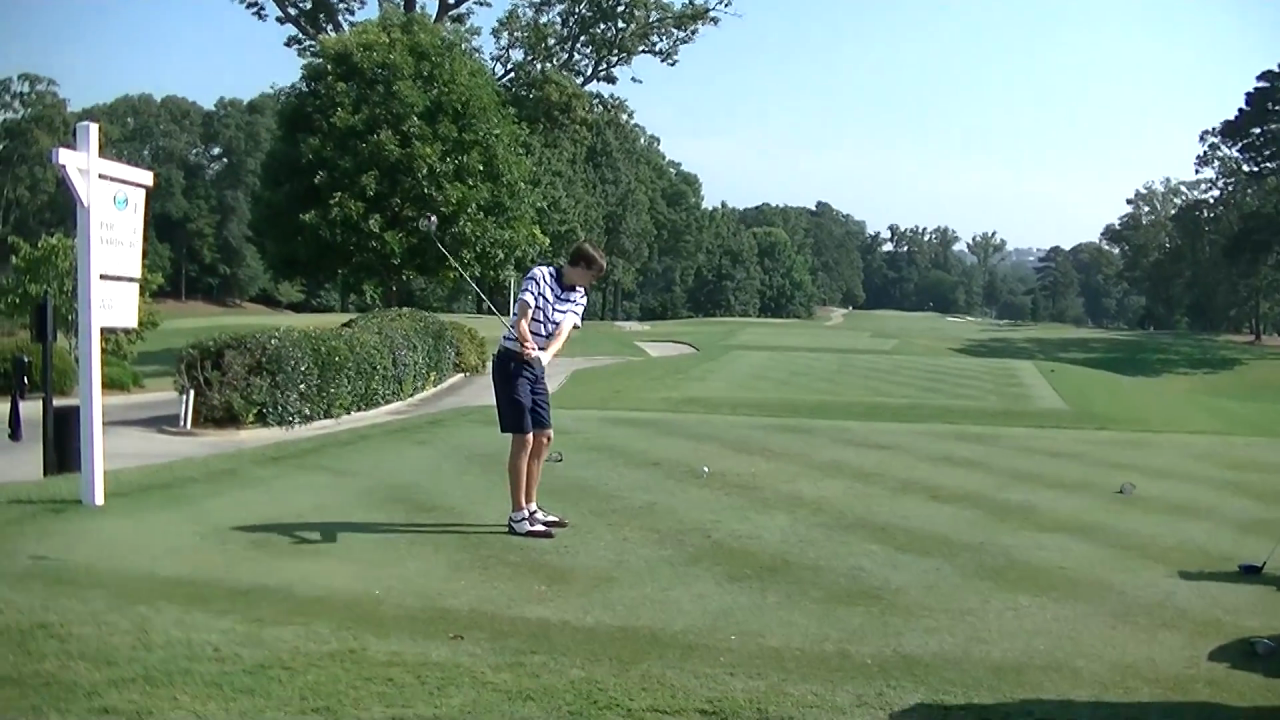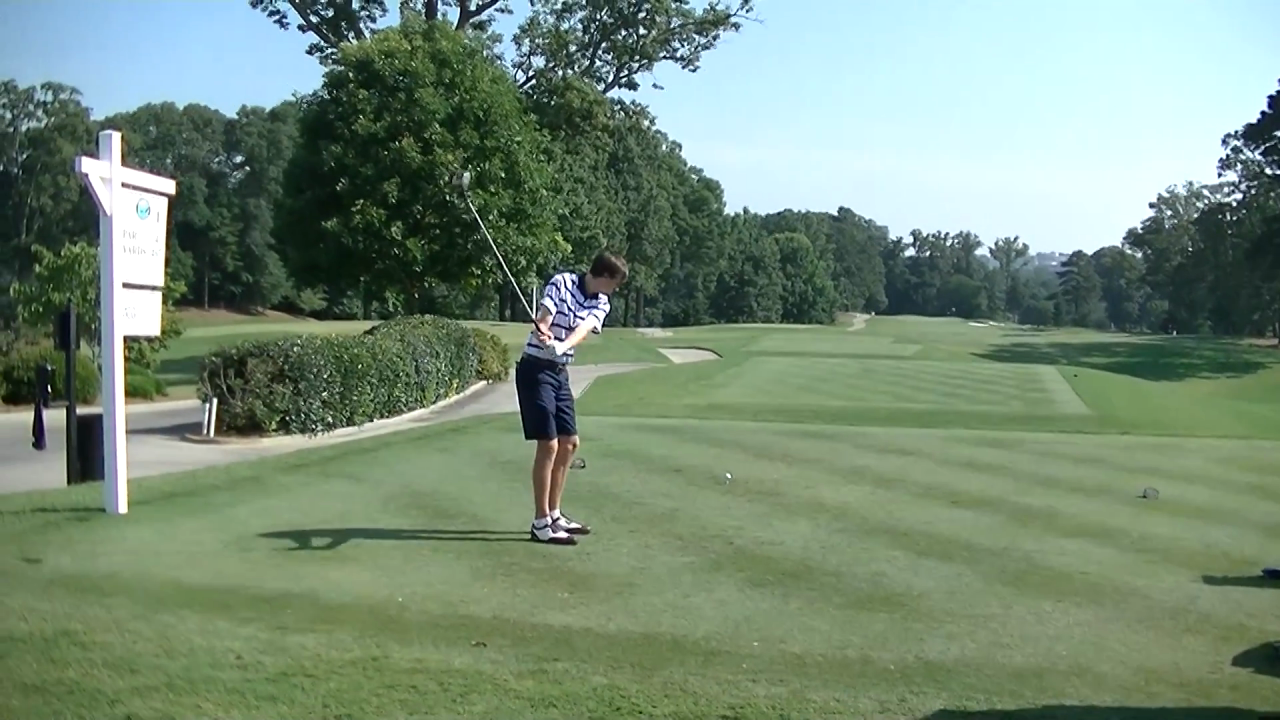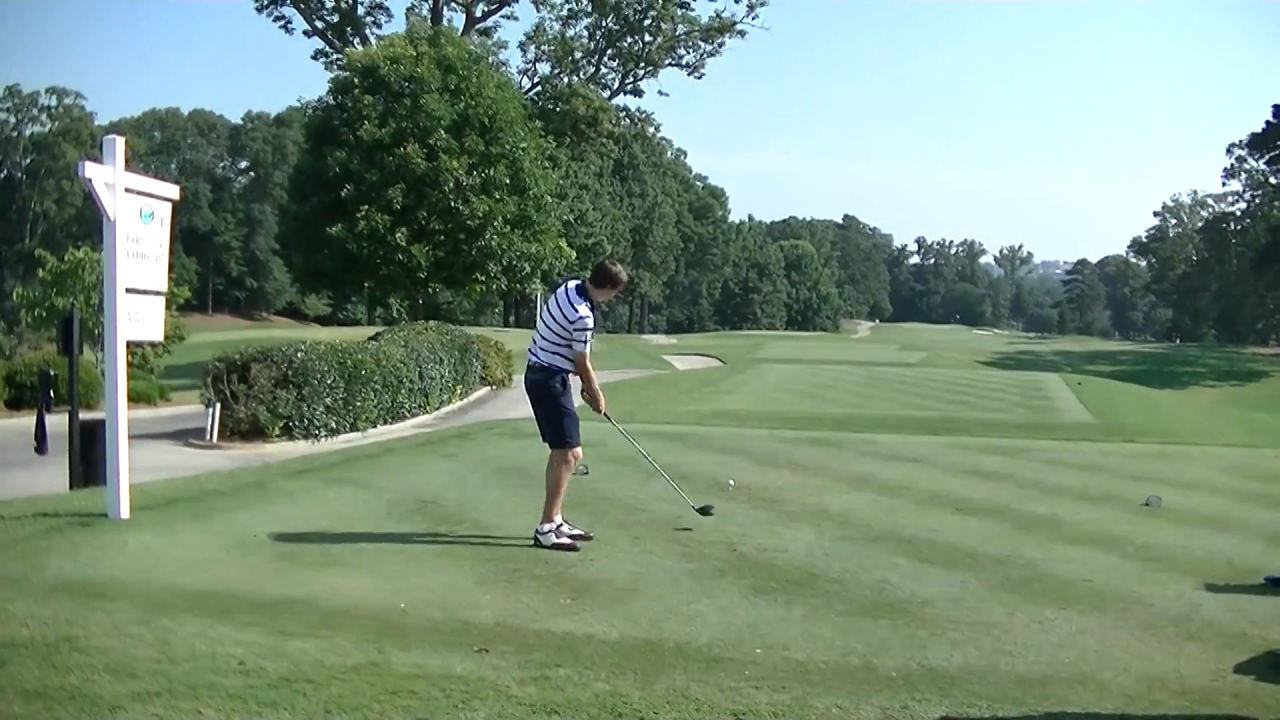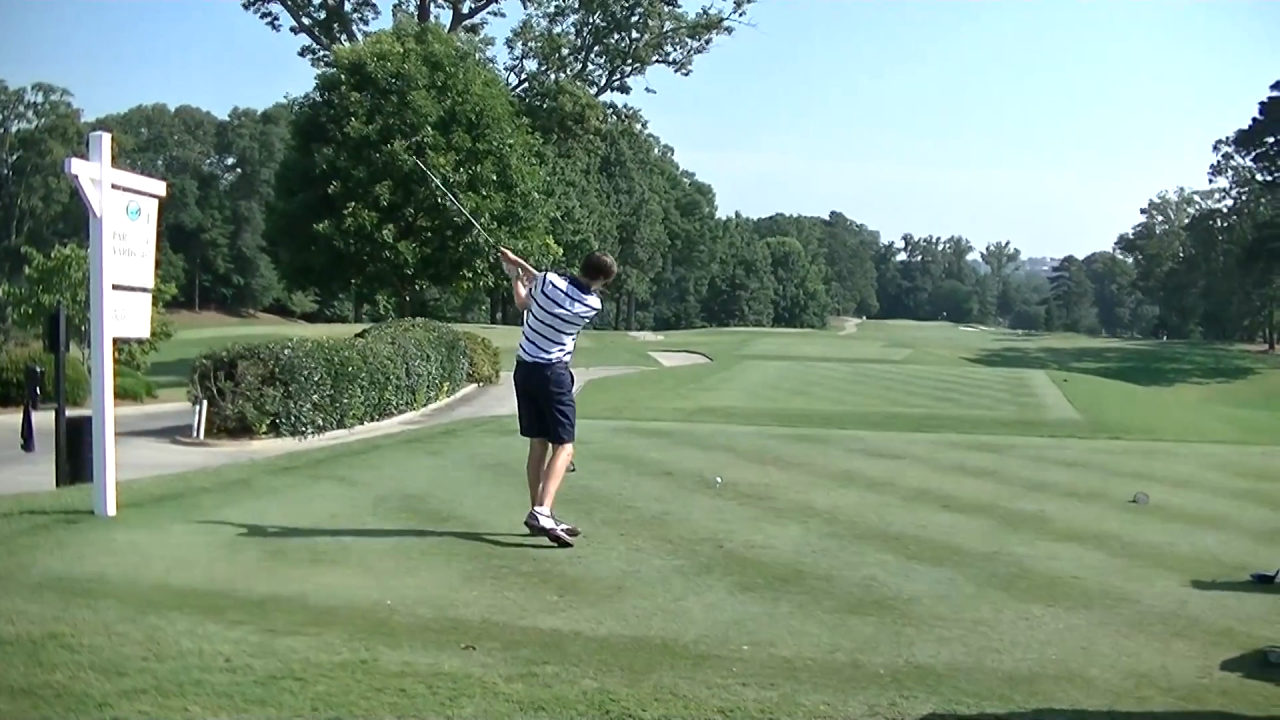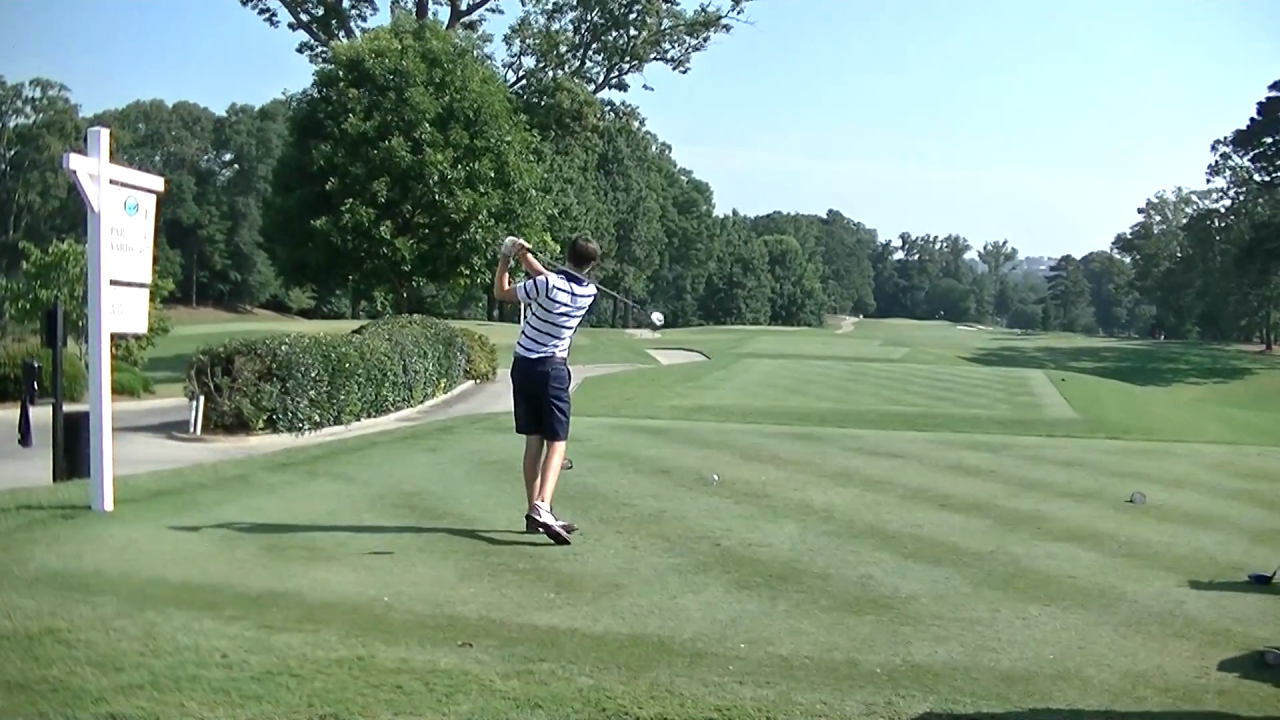
dt=0.3s
person 1, frame 1
left shoulder: (578, 298)
right shoulder: (539, 276)
left elbow: (562, 332)
right elbow: (521, 321)
left wrist: (545, 354)
right wrist: (527, 345)
left hip: (535, 367)
right hip: (511, 362)
left knee: (543, 437)
right knee: (523, 439)
left ankle: (530, 508)
right ankle: (518, 516)
person 1, frame 2
left shoulder: (601, 304)
right shoulder: (561, 283)
left elbow: (581, 332)
right elbow: (541, 325)
left wrist: (560, 345)
right wrist: (543, 333)
left hip: (559, 372)
right hip: (535, 369)
left knee: (569, 443)
right knee: (549, 445)
left ankle: (553, 514)
right ankle: (541, 523)
person 1, frame 3
left shoulder: (569, 285)
right shoulder: (583, 318)
right elbow: (580, 364)
left wrist: (589, 388)
right wrist: (595, 393)
left hip: (539, 375)
right hip: (549, 381)
left knee: (561, 449)
right knee: (571, 453)
left ankle: (554, 520)
right ankle: (545, 529)
person 1, frame 4
left shoulder: (548, 281)
right shoulder: (592, 306)
left elbow: (523, 301)
left wrist: (515, 273)
right wrist: (521, 266)
left hip: (524, 369)
right hip: (553, 374)
left knee: (539, 443)
right knee: (563, 447)
left ankle: (538, 512)
right ankle: (542, 512)
person 1, frame 5
left shoulder: (546, 285)
right shoulder: (590, 292)
left elbow: (501, 292)
left wrist: (507, 257)
right wrist: (525, 257)
left hip: (522, 366)
right hip: (552, 369)
left knee: (533, 441)
right knee: (556, 443)
left ankle: (535, 511)
right ankle: (541, 507)
